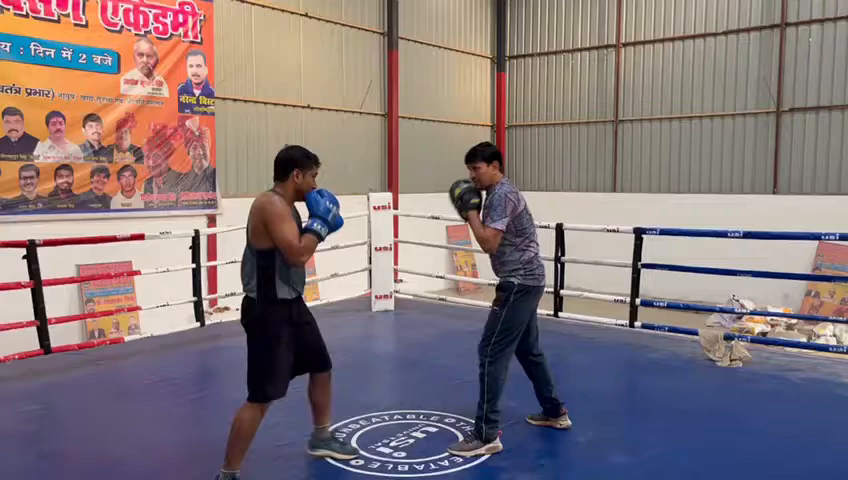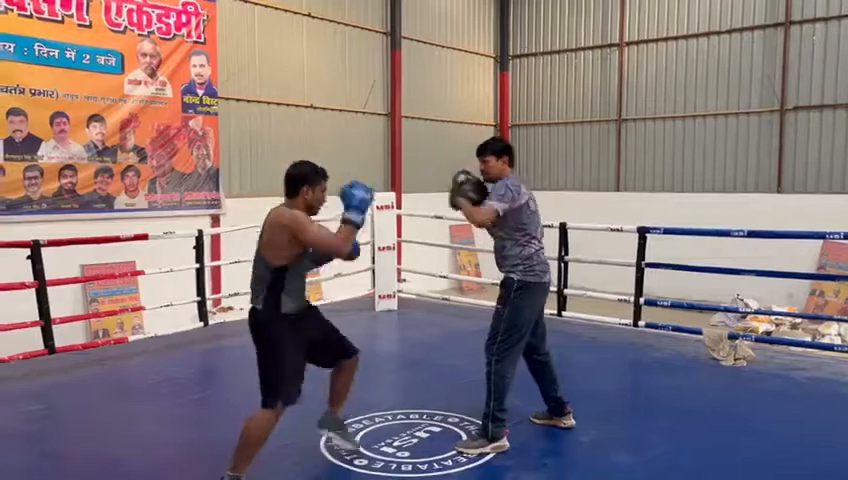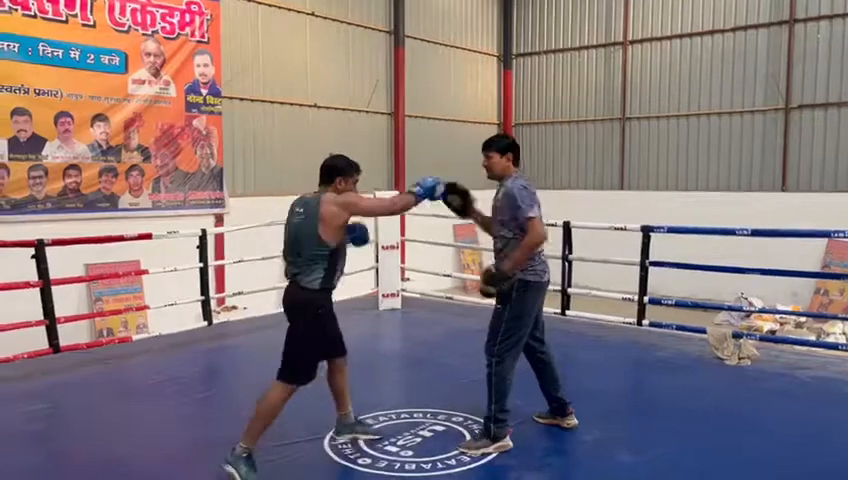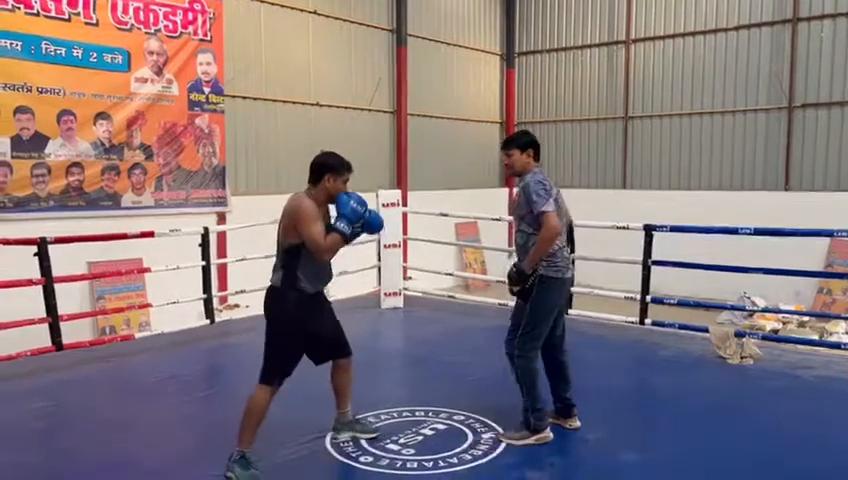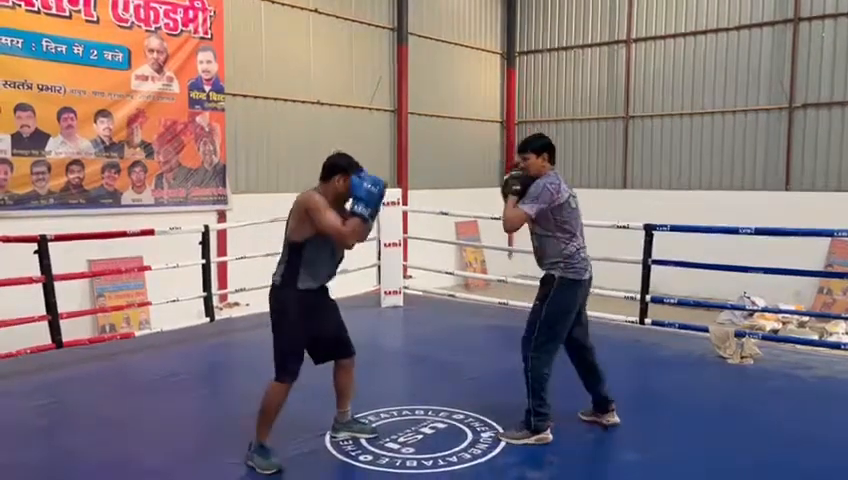
dt=0.4s
person 1, frame 1
left shoulder: (284, 205)
right shoulder: (271, 204)
right elbow: (298, 255)
left wrist: (319, 224)
right wrist: (319, 222)
left hip: (291, 304)
right hip: (268, 311)
left knee: (322, 369)
right knee: (260, 399)
left ankle: (321, 438)
person 1, frame 2
left shoulder: (298, 218)
right shoulder: (288, 220)
right elbow: (343, 249)
right wrist: (355, 210)
left hip: (298, 312)
right hip: (273, 321)
left knee: (347, 357)
right knee: (275, 405)
left ankle: (331, 419)
person 1, frame 3
left shoulder: (301, 204)
right shoulder: (338, 203)
right elbow: (391, 206)
right wrist: (422, 190)
left hip: (308, 293)
right hip: (309, 299)
left knee: (338, 357)
right knee: (291, 380)
left ankle: (345, 423)
right ankle: (240, 453)
person 1, frame 4
left shoulder: (321, 206)
right shoulder: (302, 205)
left elbow: (326, 244)
right elbow: (324, 252)
left wrist: (357, 225)
right wrist: (347, 221)
left hip: (313, 297)
right hip: (288, 300)
left knee: (343, 356)
right knee: (270, 381)
left ankle: (344, 421)
person 1, frame 5
left shoulder: (334, 205)
right shoulder: (312, 201)
left elbow: (355, 237)
right elbow: (347, 238)
left wrist: (369, 202)
right wrist: (364, 202)
left hip: (316, 294)
right hip: (290, 297)
left knee: (346, 356)
right knee: (286, 377)
left ankle: (343, 421)
right ankle: (257, 447)
person 2, frame 1
left shoulder: (502, 195)
right shoulder: (498, 194)
left elbow: (488, 244)
right elbow: (491, 239)
left wrist: (470, 213)
right wrist: (472, 211)
left hip: (519, 282)
right hip: (526, 280)
left knee: (492, 352)
right knee: (527, 349)
left ankle: (486, 434)
right ankle: (555, 411)
person 2, frame 2
left shoulder: (508, 188)
right shoulder: (511, 189)
left elbow: (480, 218)
right elbow: (497, 224)
left wrist: (463, 199)
right wrist: (474, 200)
left hip: (524, 281)
right hip: (534, 278)
left knee: (499, 351)
right knee: (536, 347)
left ankle: (492, 434)
right ankle: (558, 411)
person 2, frame 3
left shoulder: (517, 188)
right shoulder: (507, 189)
left elbow: (537, 234)
right elbow: (499, 229)
left wrist: (505, 269)
right wrist: (470, 211)
left hip: (523, 279)
right hip: (530, 278)
left knee: (499, 351)
right knee: (534, 345)
left ankle: (496, 433)
right ankle: (561, 410)
person 2, frame 4
left shoulder: (532, 183)
right shoulder: (543, 183)
left elbow: (552, 228)
right elbow: (565, 225)
left wrist: (526, 266)
left hip: (546, 276)
right hip: (561, 273)
left knee: (520, 346)
right knee: (552, 344)
left ankle: (536, 425)
right ankle: (566, 411)
person 2, frame 5
left shoulder: (544, 185)
right shoulder: (556, 185)
left elbow: (510, 223)
right elbow: (539, 222)
left wrist: (512, 195)
right wrist: (521, 195)
left hip: (564, 276)
right hip: (579, 273)
left knee: (536, 347)
right knee: (578, 341)
left ankle: (537, 425)
right ankle: (604, 407)
